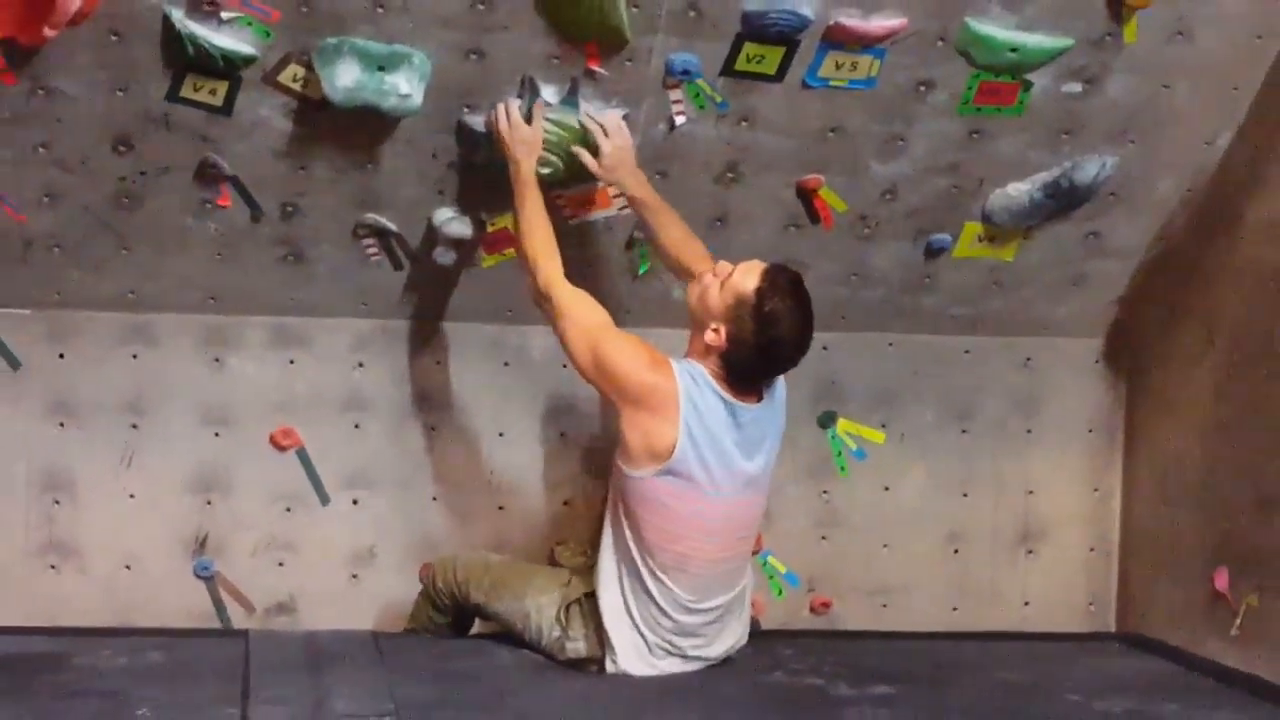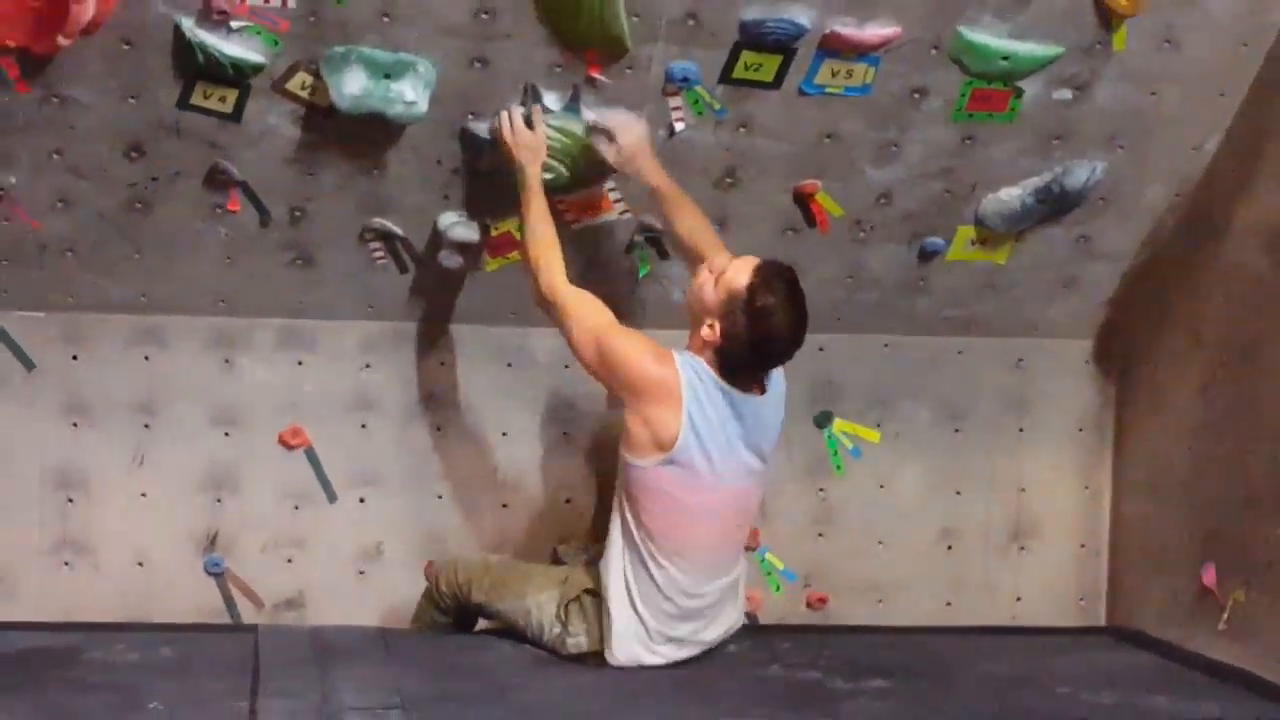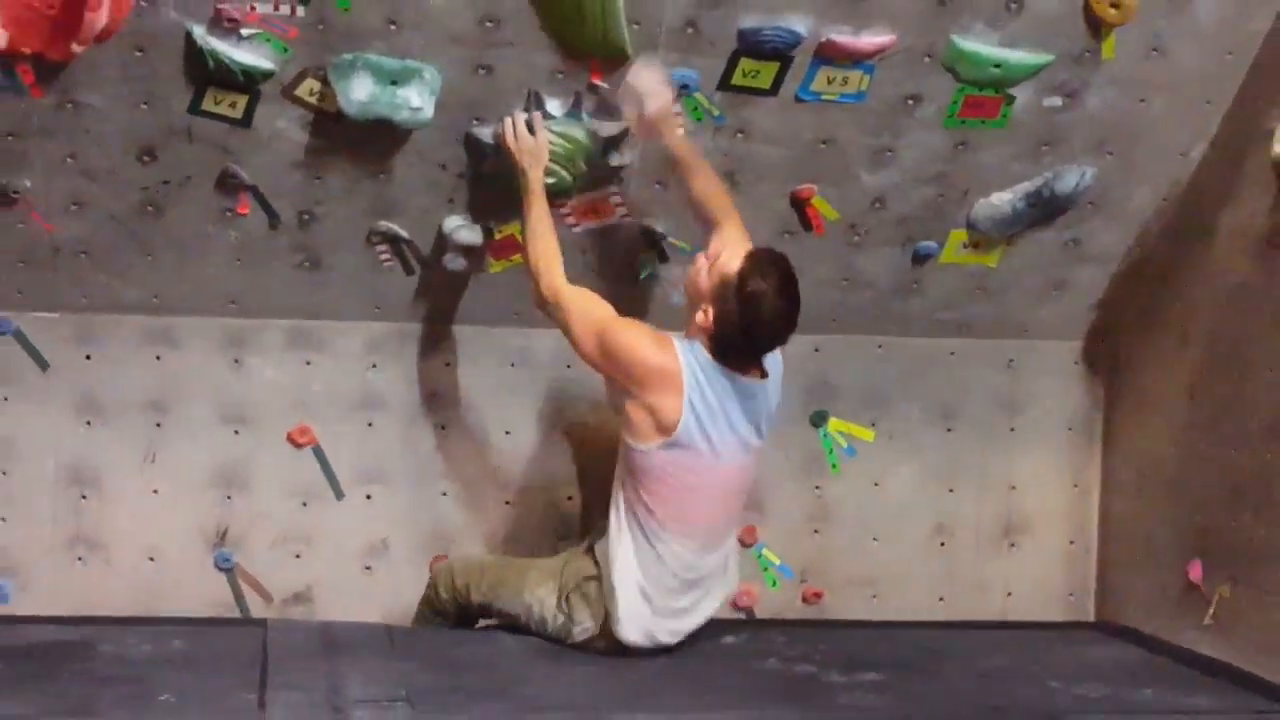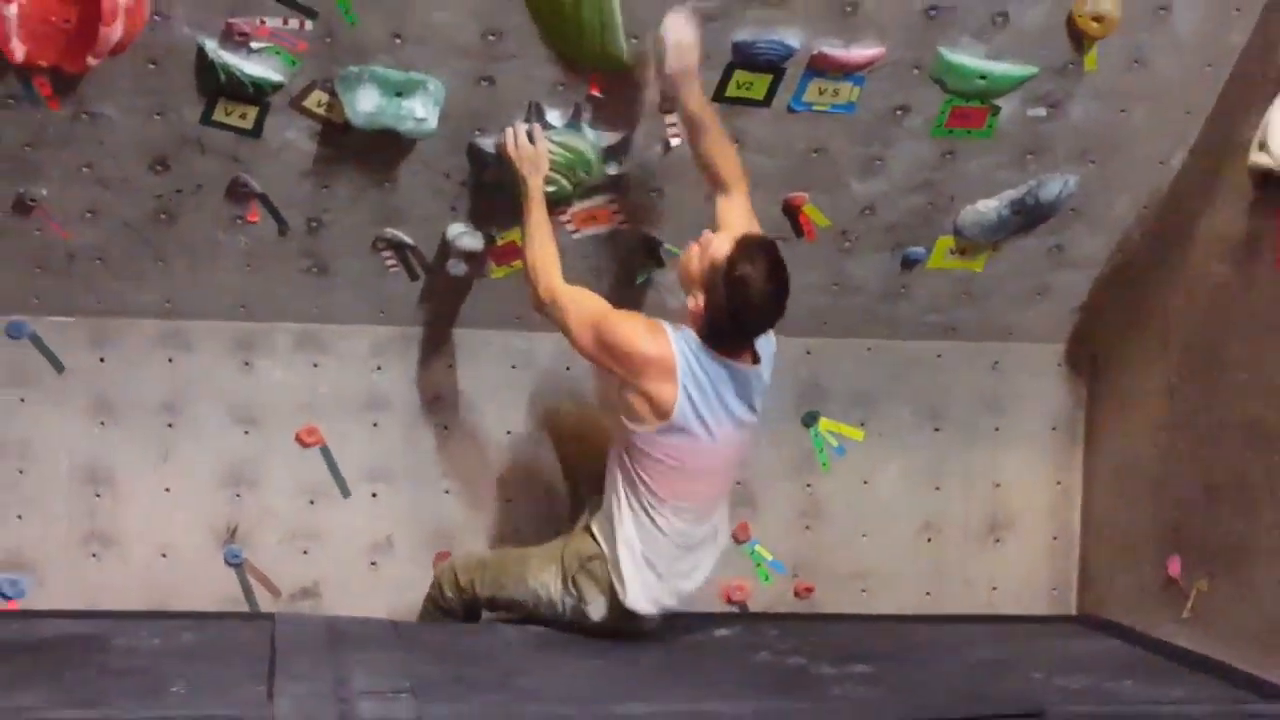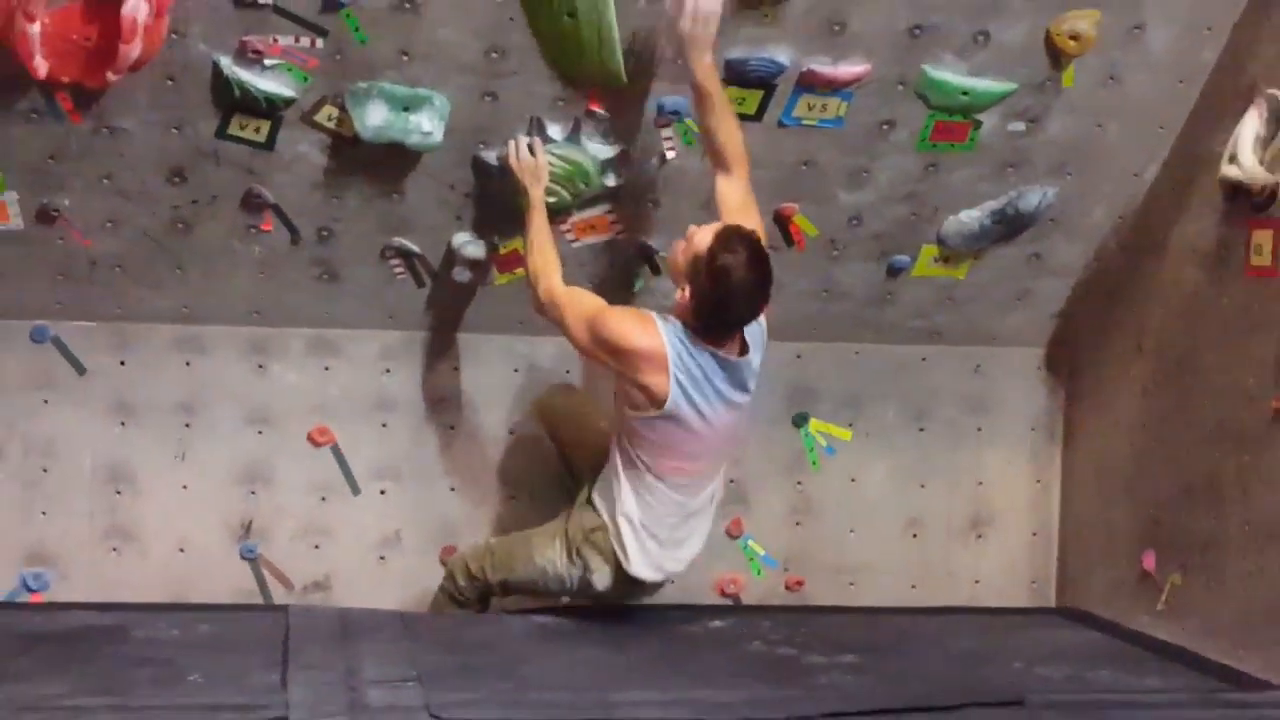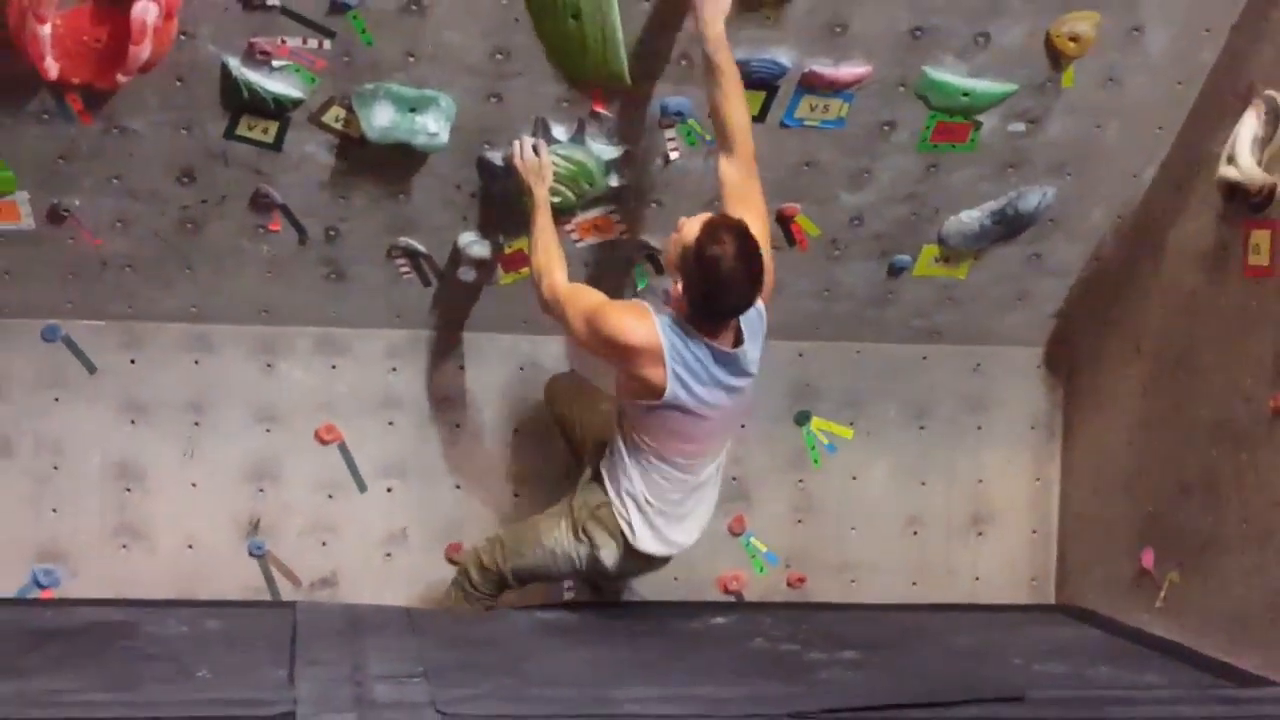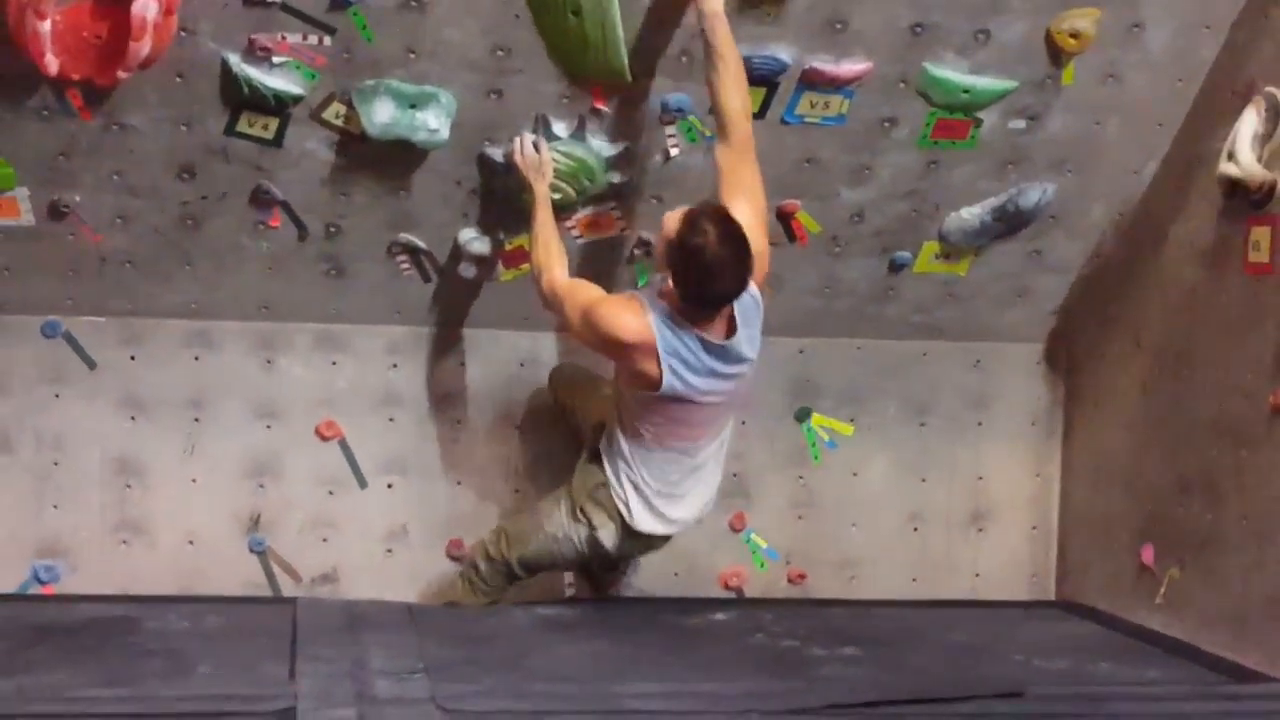
dt=0.1s
person 1, frame 1
left shoulder: (657, 390)
right shoulder: (768, 386)
left elbow: (549, 285)
right elbow: (696, 267)
right wrist: (630, 178)
left hip: (635, 650)
right hip: (721, 638)
left knee: (446, 579)
person 1, frame 2
left shoulder: (661, 382)
right shoulder: (767, 377)
left elbow: (555, 289)
right elbow: (711, 251)
right wrist: (647, 170)
left hip: (634, 639)
right hip: (711, 625)
left knee: (449, 580)
person 1, frame 3
left shoulder: (661, 369)
right shoulder: (765, 358)
left elbow: (553, 289)
right elbow: (727, 220)
left wrist: (533, 172)
right wrist: (670, 134)
left hip: (633, 618)
right hip: (701, 598)
left knee: (449, 581)
person 1, frame 4
left shoulder: (656, 356)
right shoulder: (758, 336)
left elbow: (550, 292)
right elbow: (733, 192)
left wrist: (532, 183)
right wrist: (688, 90)
left hip: (625, 586)
right hip: (683, 567)
left knee: (453, 584)
person 1, frame 5
left shoulder: (648, 348)
right shoulder: (749, 318)
left elbow: (549, 294)
right elbow: (733, 170)
left wrist: (534, 193)
right wrist: (702, 62)
left hip: (624, 558)
right hip: (675, 538)
left knee: (463, 574)
right knee: (557, 402)
right ankle: (593, 507)
person 1, frame 6
left shoulder: (642, 338)
right shoulder: (754, 296)
left elbow: (553, 290)
right elbow: (738, 155)
left wrist: (539, 193)
left hip: (631, 532)
right hip: (679, 511)
left knee: (478, 572)
right knee: (563, 389)
right ankle: (602, 569)
person 1, frame 7
left shoulder: (637, 332)
right shoulder: (748, 278)
left elbow: (552, 284)
right elbow: (736, 138)
left wrist: (539, 189)
left hip: (632, 515)
right hip: (682, 489)
left knee: (486, 564)
right knee: (567, 380)
right ankle: (601, 563)
